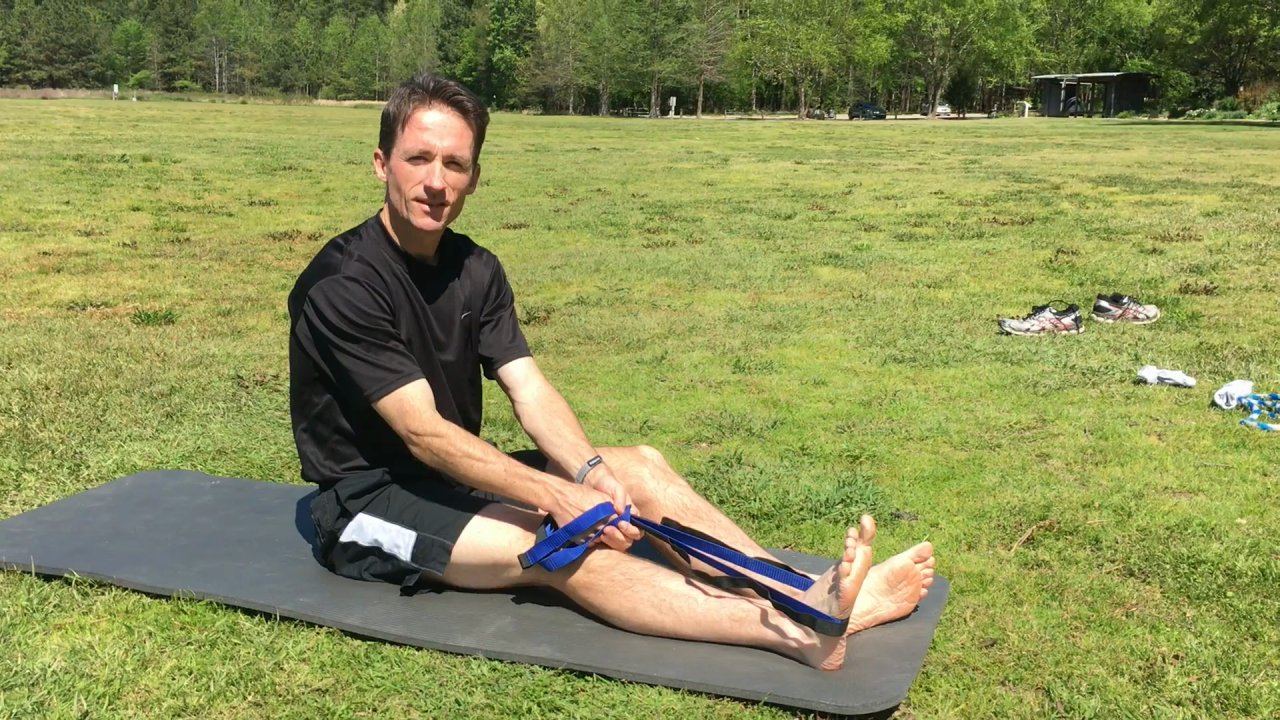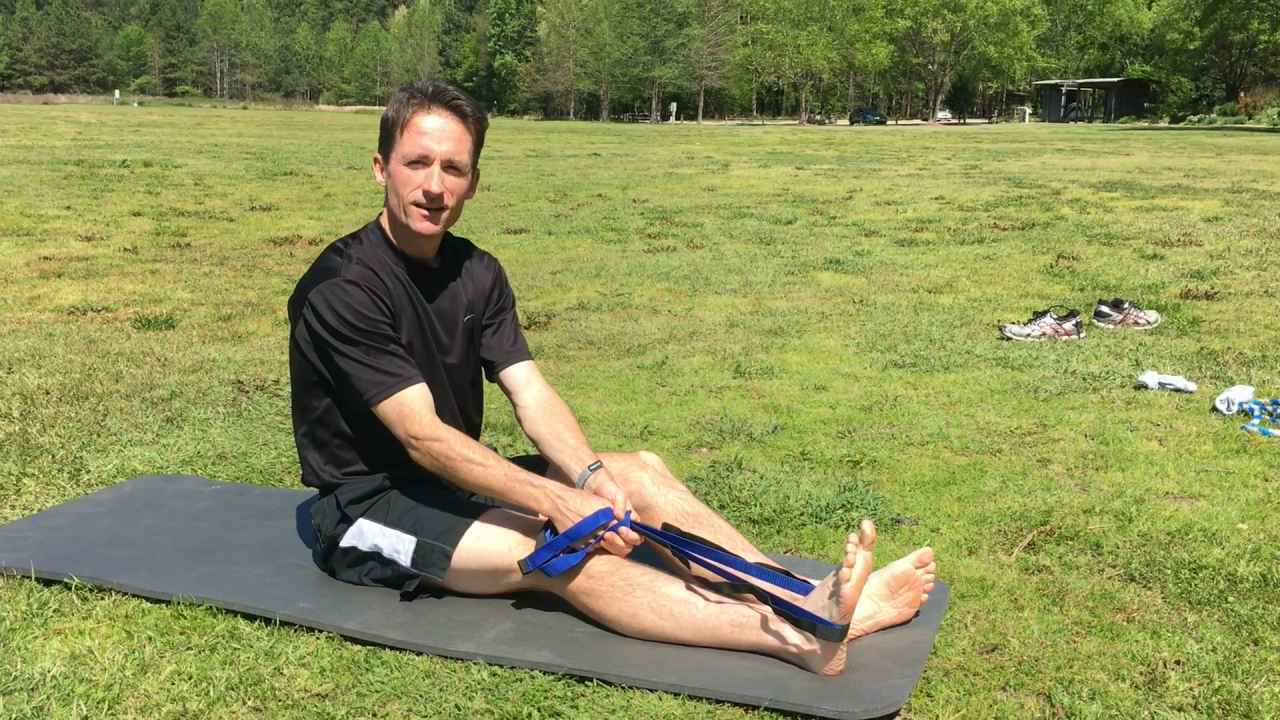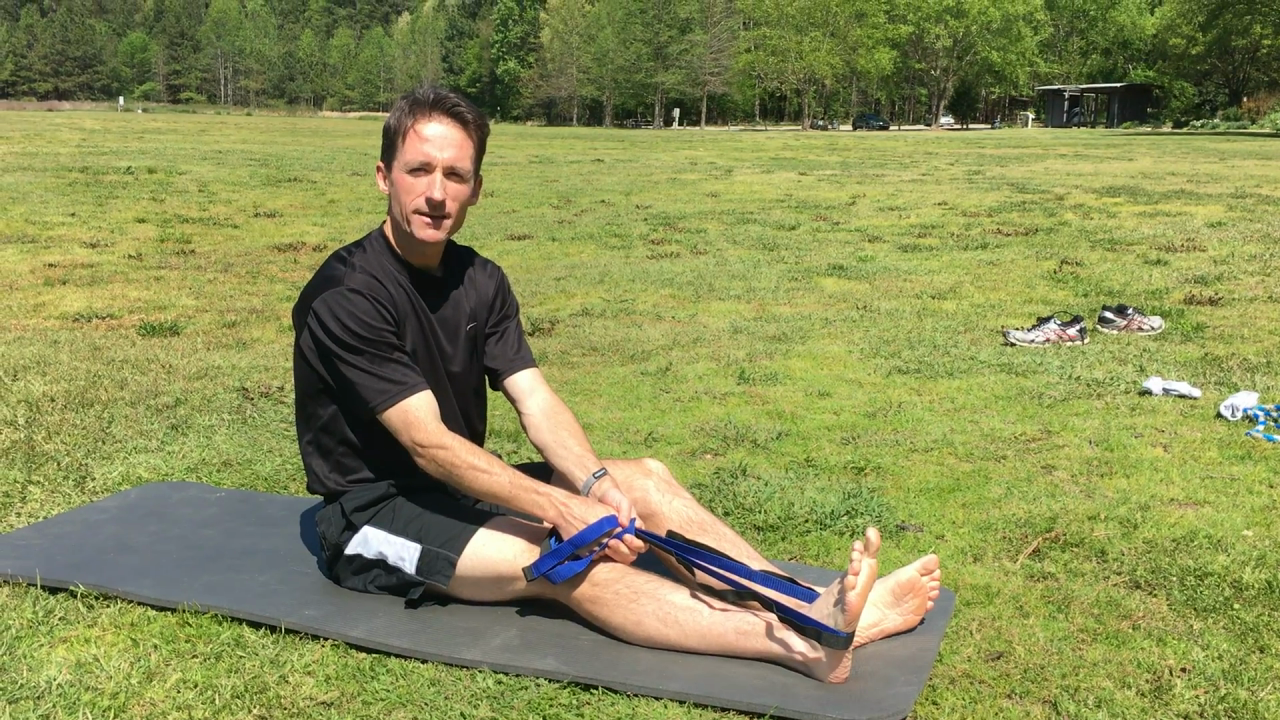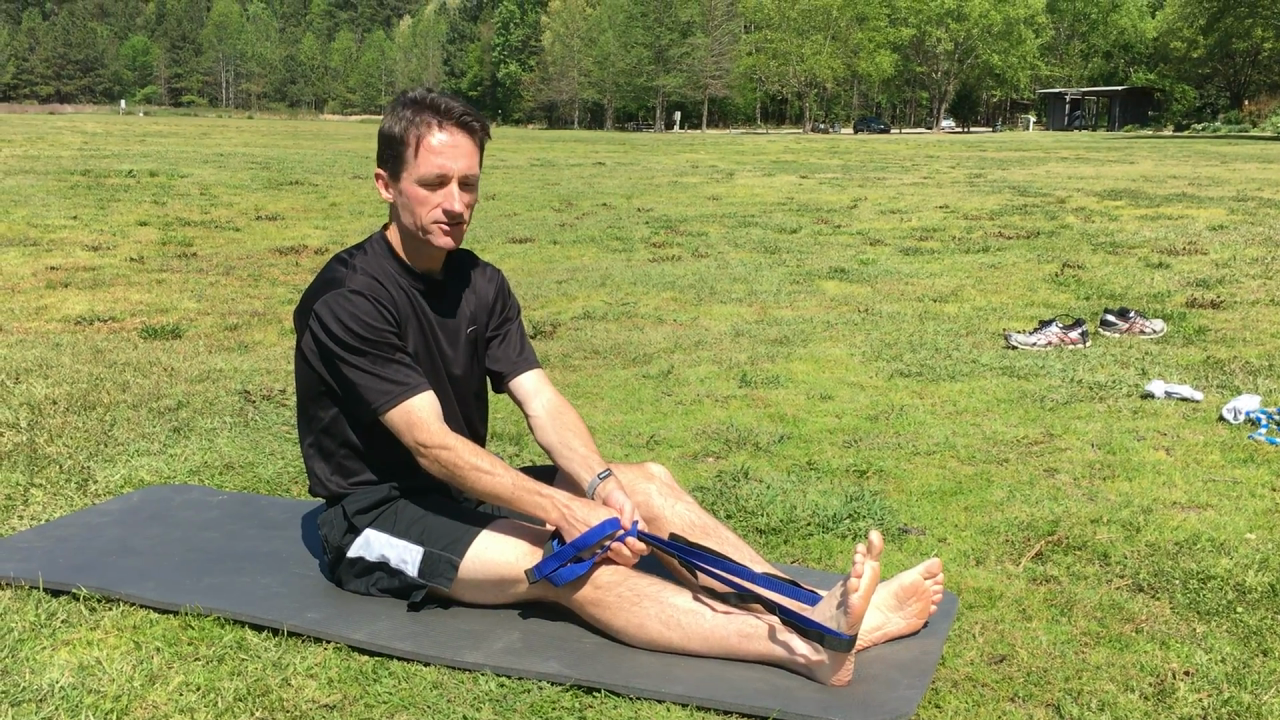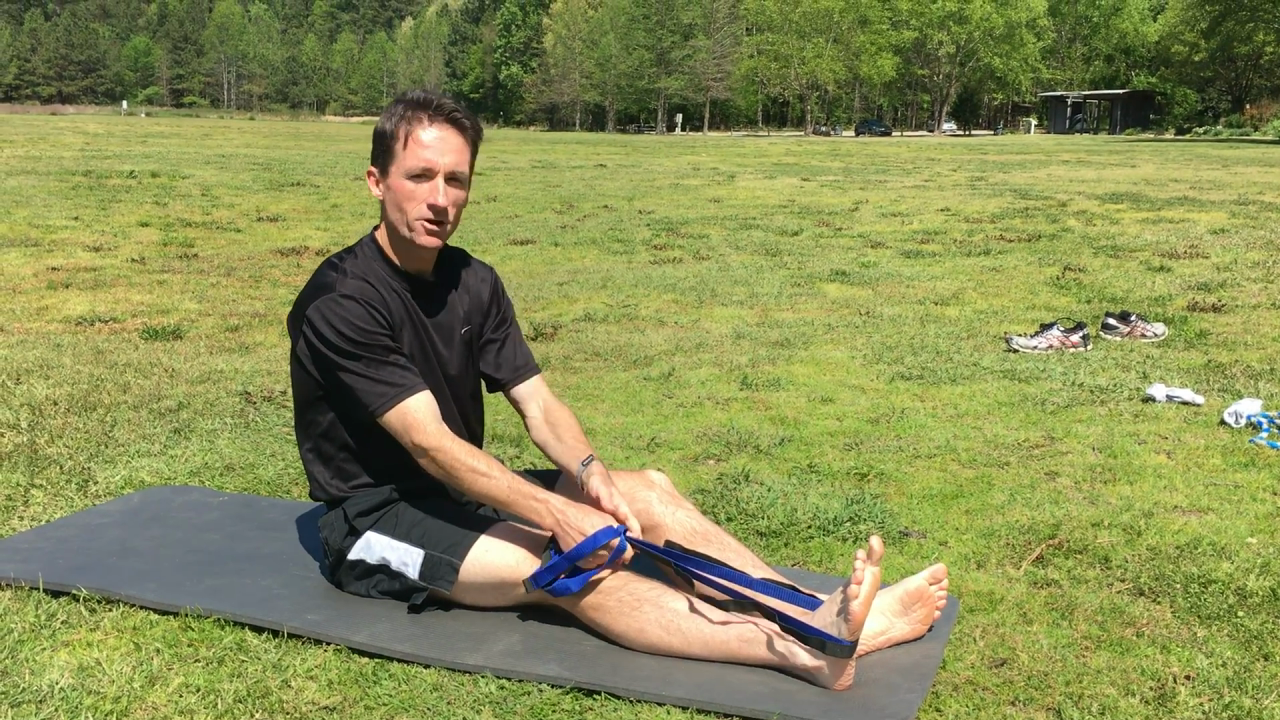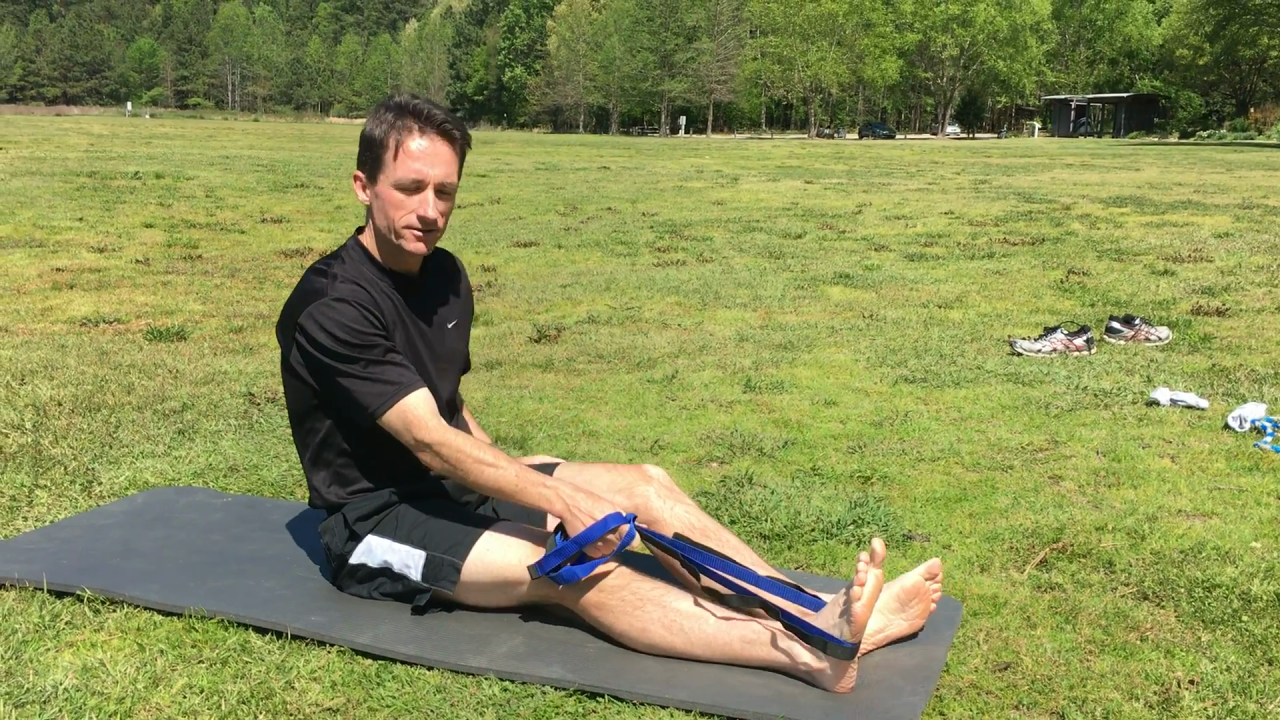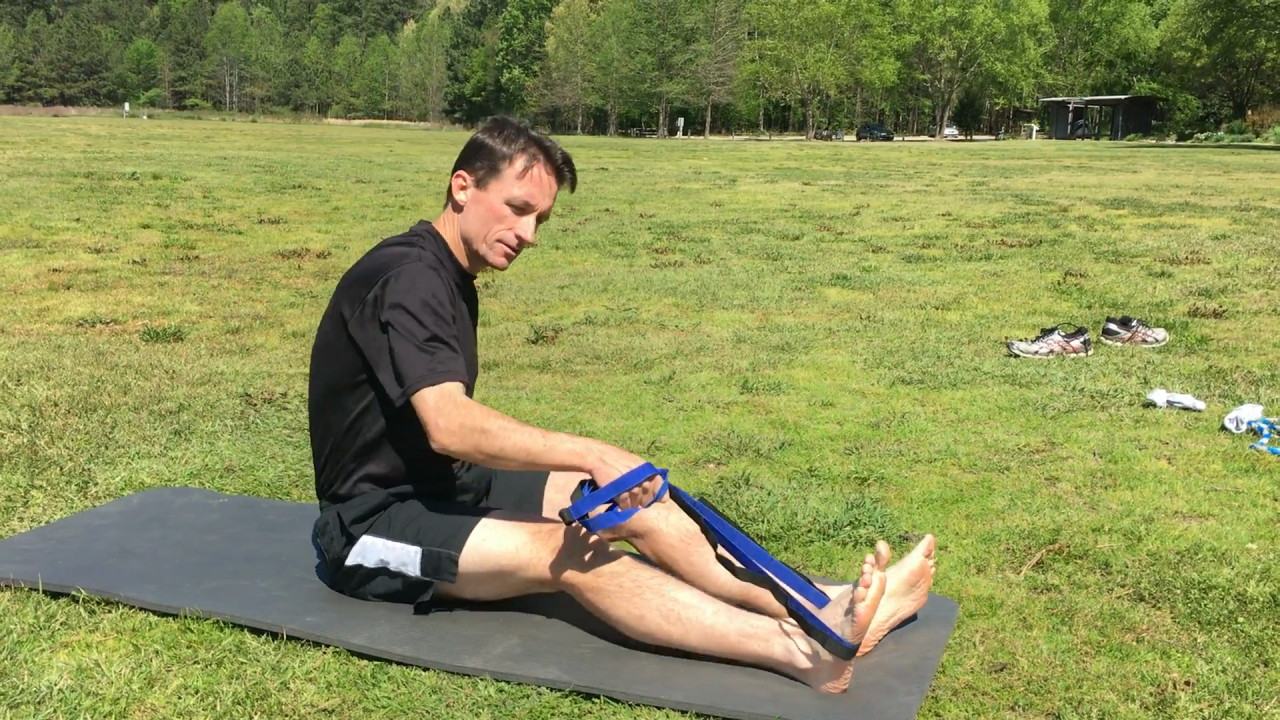
dt=0.4s
person 1, frame 1
left shoulder: (475, 269)
right shoulder: (342, 282)
left elbow: (530, 389)
right elbow: (423, 431)
left wrist: (588, 470)
right wrist: (557, 495)
left hip: (454, 473)
right hip: (370, 500)
left knee: (639, 467)
left ankle: (805, 596)
right ankle: (797, 631)
person 1, frame 2
left shoulder: (476, 274)
right shoulder: (343, 287)
left elbow: (532, 393)
right elbow: (423, 437)
left wrist: (589, 475)
right wrist: (556, 503)
left hip: (455, 479)
right hip: (369, 507)
left knee: (640, 473)
left ankle: (805, 602)
right ankle: (798, 636)
person 1, frame 3
left shoulder: (479, 281)
right shoulder: (347, 295)
left elbow: (536, 400)
right elbow: (429, 444)
left wrist: (594, 483)
right wrist: (562, 509)
left hip: (458, 486)
right hip: (374, 515)
left knee: (645, 480)
left ankle: (809, 610)
right ankle: (802, 645)
person 1, frame 4
left shoulder: (480, 284)
right shoulder: (348, 298)
left elbow: (541, 401)
right elbow: (432, 445)
left wrist: (599, 484)
right wrist: (565, 512)
left hip: (462, 489)
right hip: (376, 519)
left knee: (648, 483)
left ankle: (811, 614)
right ankle: (805, 648)
person 1, frame 5
left shoulder: (473, 282)
right shoulder: (341, 301)
left elbow: (536, 400)
right elbow: (430, 444)
left wrist: (591, 473)
right wrist: (558, 515)
left hip: (458, 490)
right hip: (375, 521)
left knee: (649, 493)
left ankle: (815, 619)
right ankle: (805, 654)
person 1, frame 6
left shoulder: (447, 276)
right shoulder: (333, 306)
right elbow: (431, 441)
left wrist: (509, 463)
right wrist: (564, 500)
left hip: (451, 490)
right hip: (376, 523)
left knee: (644, 484)
left ankle: (816, 618)
right ankle: (806, 653)
person 1, frame 7
left shoulder: (452, 280)
right shoulder: (409, 275)
right elbow: (449, 428)
right wrist: (590, 454)
left hip: (441, 486)
right hip: (373, 522)
left knee: (632, 501)
right knee: (568, 553)
left ankle: (821, 611)
right ankle: (801, 651)
